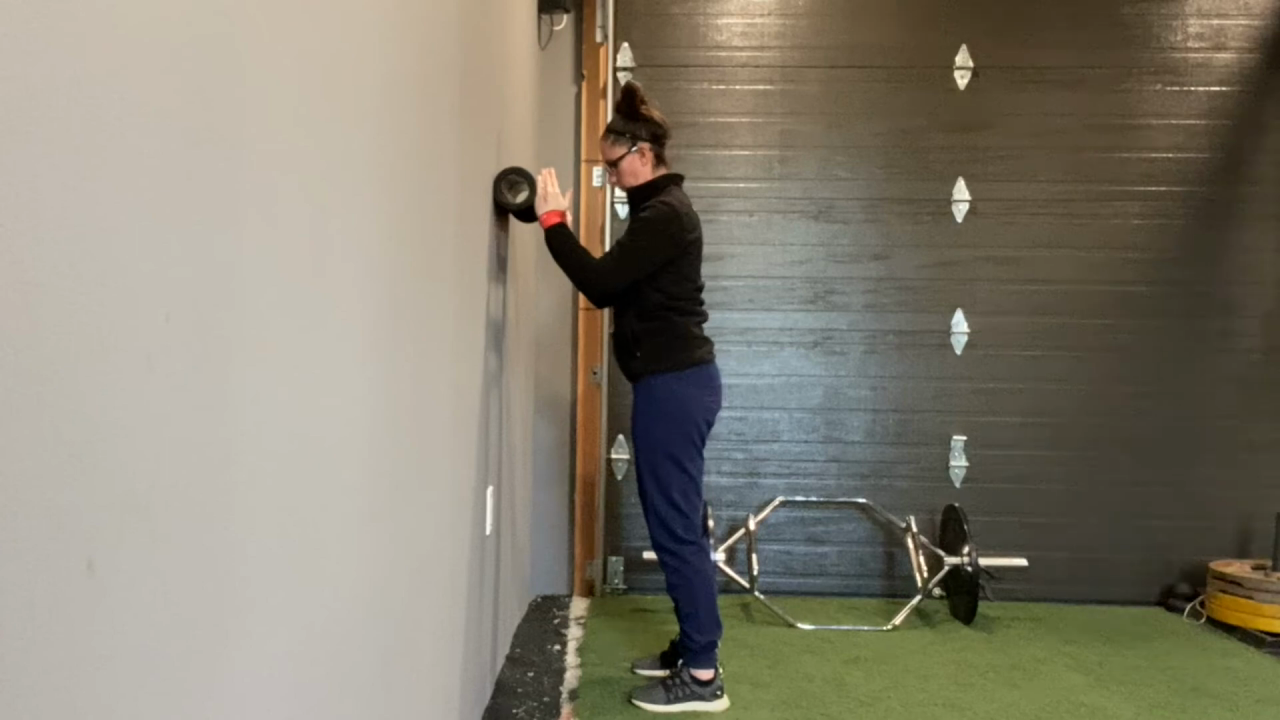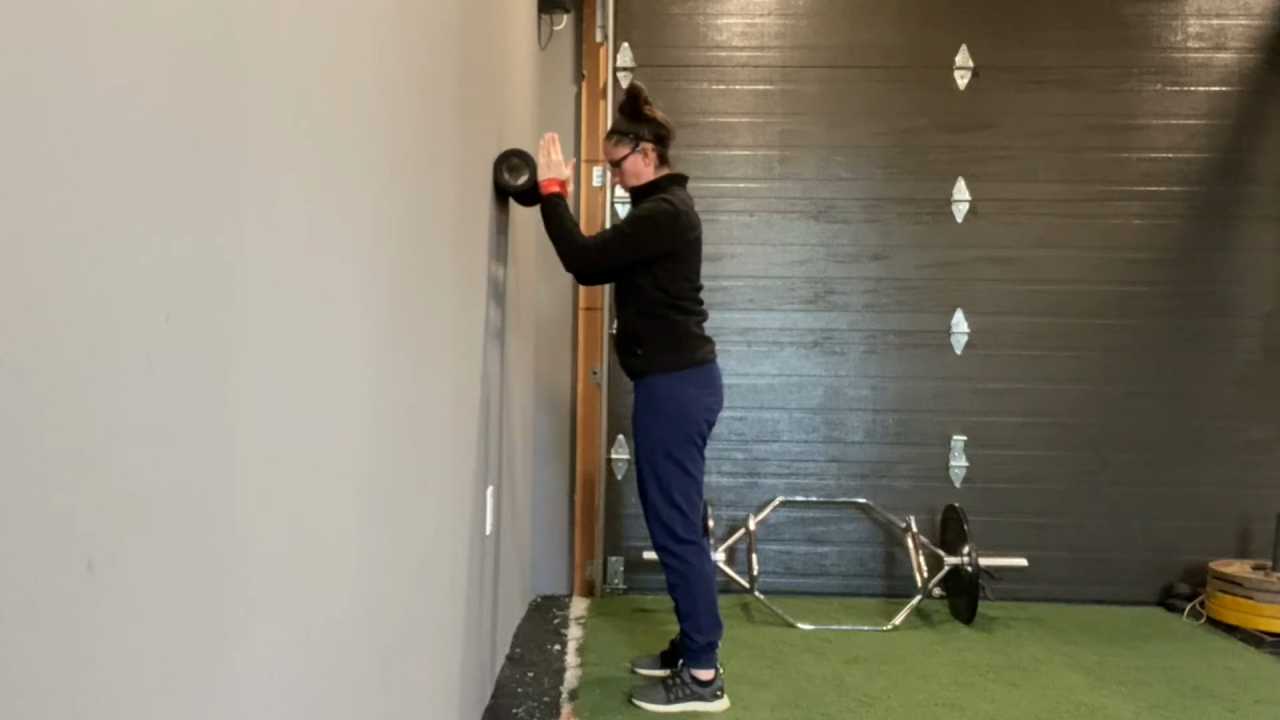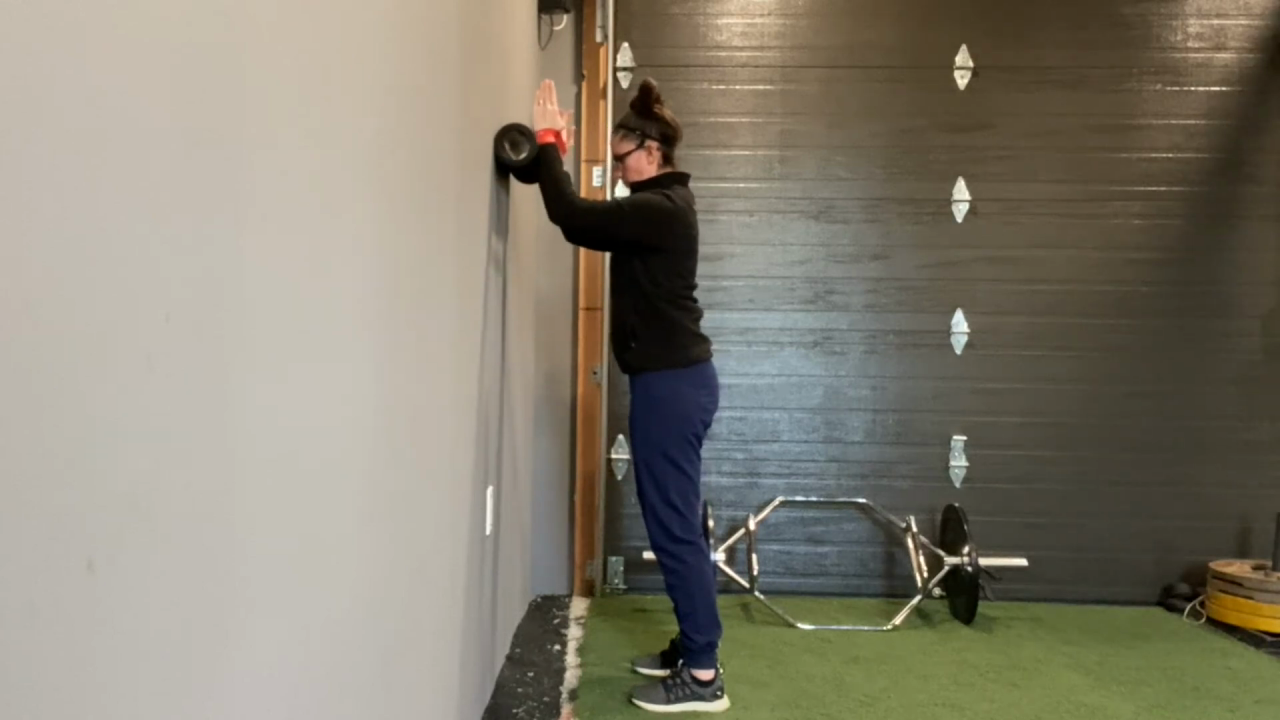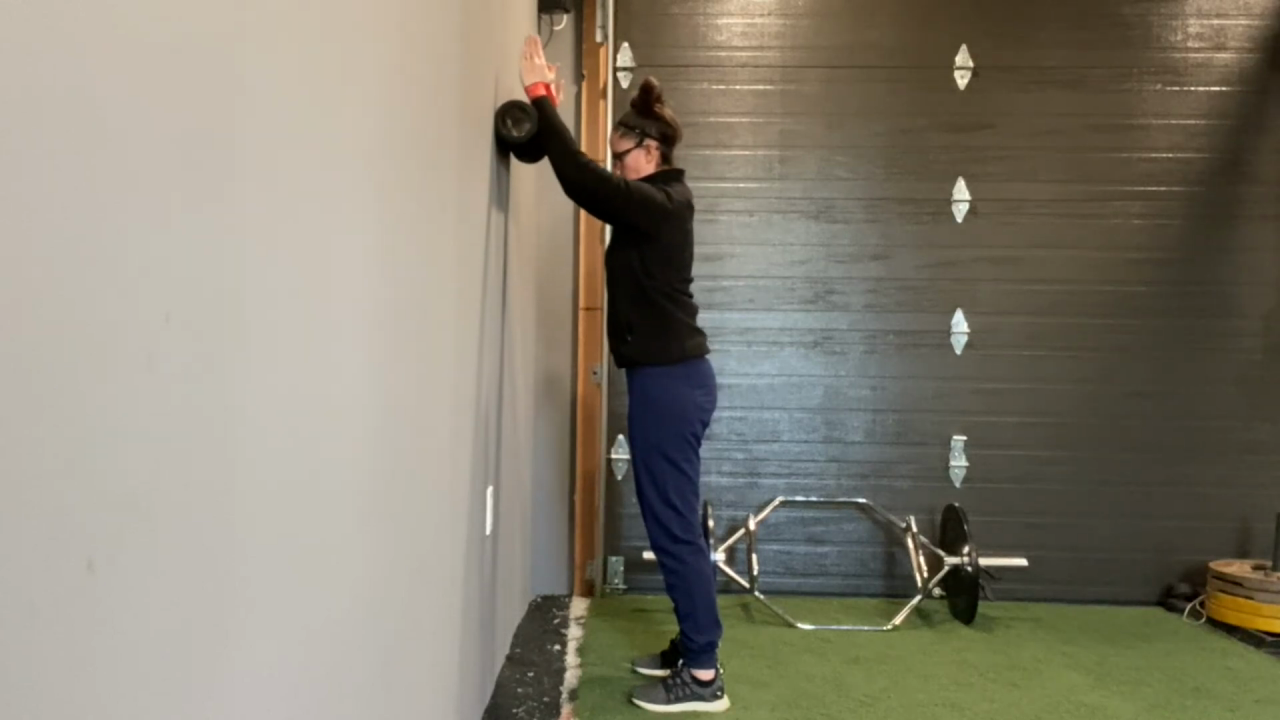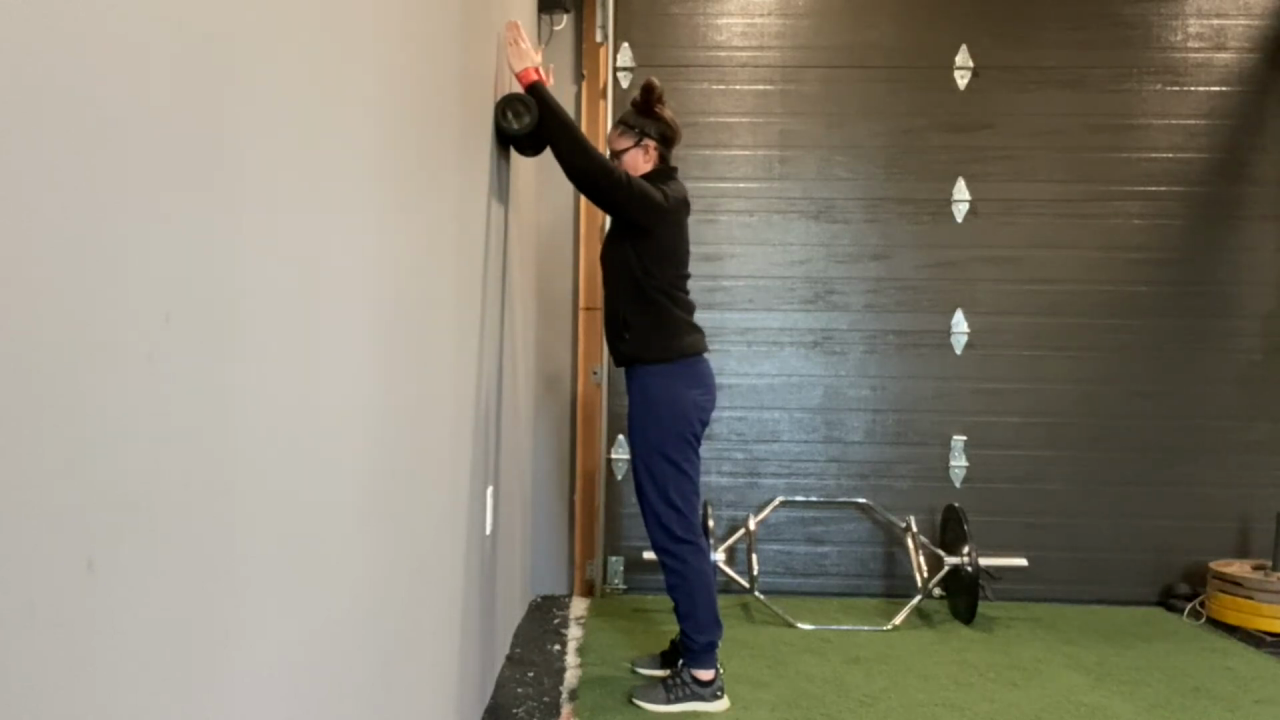
dt=1s
person 1, frame 1
left shoulder: (664, 215)
right shoulder: (662, 209)
left elbow: (601, 285)
right elbow: (617, 282)
left wrist: (553, 221)
right wrist: (558, 223)
left hip: (674, 384)
right hip: (675, 380)
left knee: (676, 527)
right knee: (675, 524)
right ankle: (693, 649)
person 1, frame 2
left shoulder: (664, 213)
right shoulder: (663, 208)
left elbow: (583, 260)
right elbow: (601, 264)
left wrist: (552, 191)
right wrist: (560, 197)
left hip: (676, 384)
right hip: (677, 380)
left knee: (677, 527)
right knee: (674, 523)
right ankle: (692, 648)
person 1, frame 3
left shoulder: (660, 210)
right shoulder: (662, 206)
left elbow: (571, 218)
right elbow: (590, 225)
left wrist: (547, 142)
right wrist: (556, 152)
left hip: (672, 382)
right hip: (674, 377)
left knee: (675, 527)
right knee: (674, 523)
right ankle: (692, 648)
person 1, frame 4
left shoulder: (655, 205)
right shoulder: (660, 202)
left elbow: (578, 177)
right elbow: (591, 180)
left wrist: (540, 96)
right wrist: (546, 106)
left hip: (668, 381)
right hip: (672, 376)
left knee: (674, 527)
right knee: (673, 523)
right ankle: (693, 650)
person 1, frame 5
left shoulder: (650, 203)
right shoulder: (655, 201)
left elbow: (583, 164)
right elbow: (587, 164)
left wrist: (533, 83)
right wrist: (540, 94)
left hip: (667, 381)
right hip: (671, 376)
left knee: (675, 527)
right knee: (672, 524)
right ankle: (694, 649)
